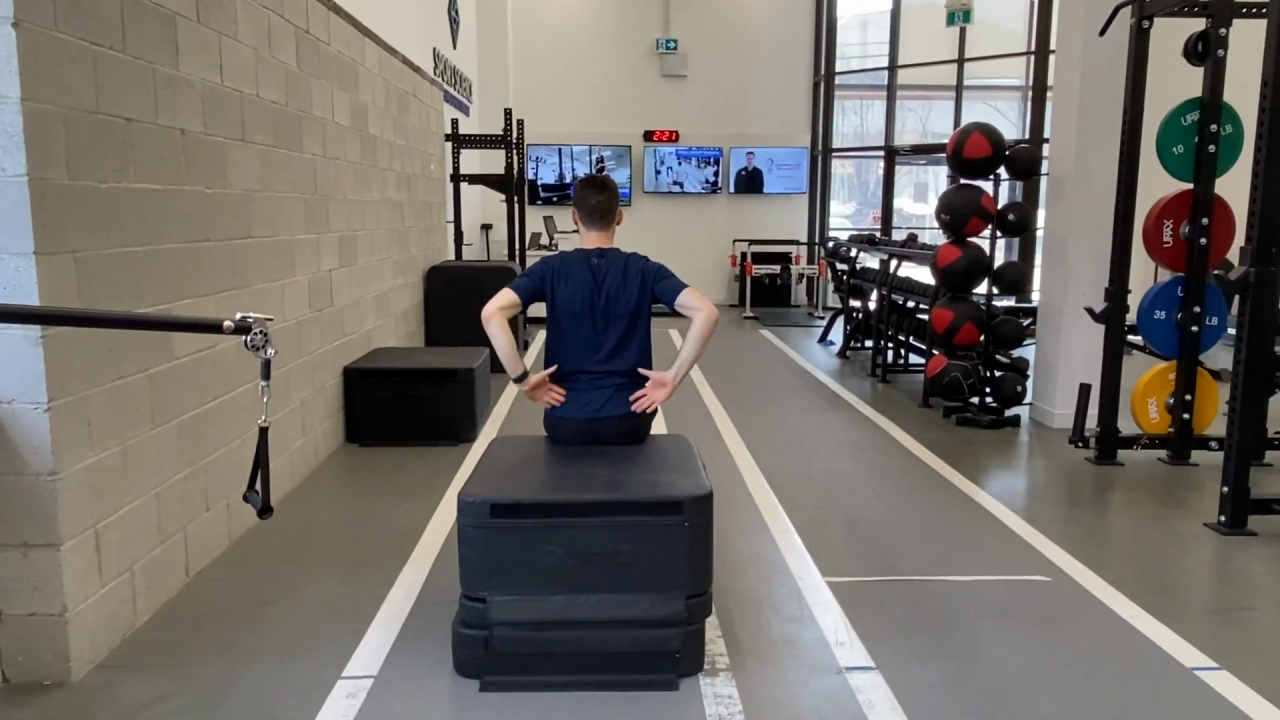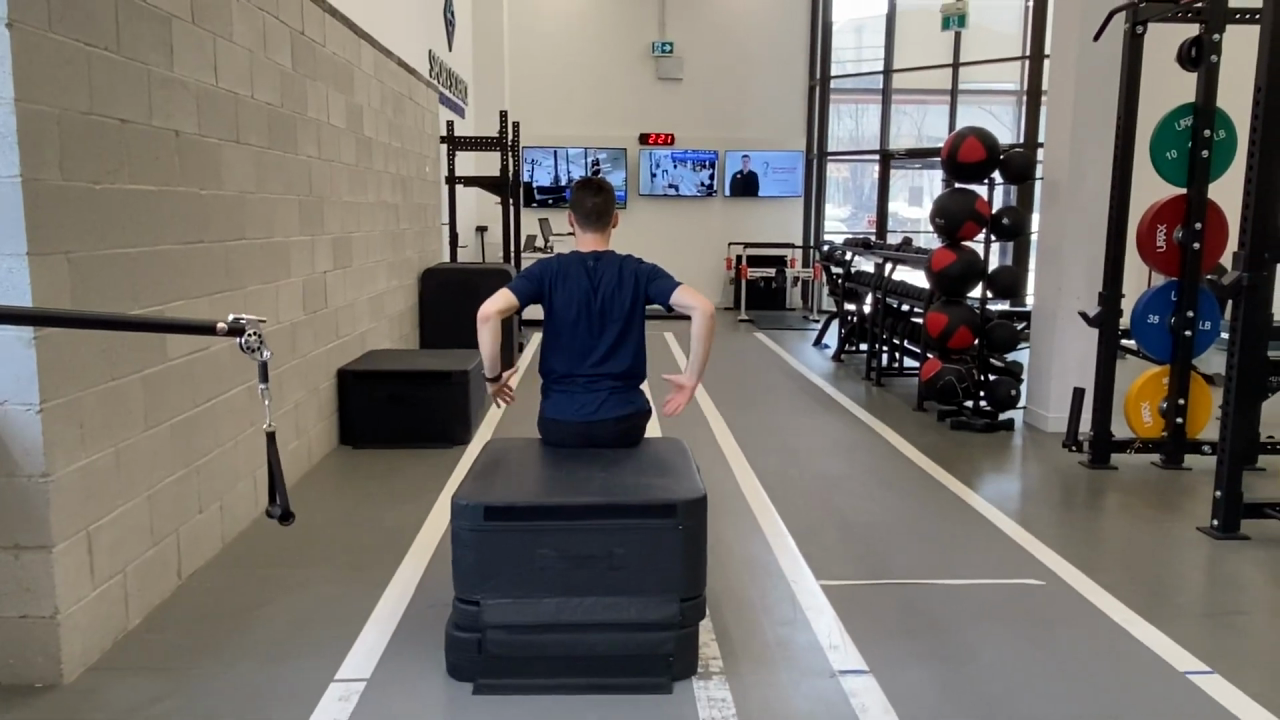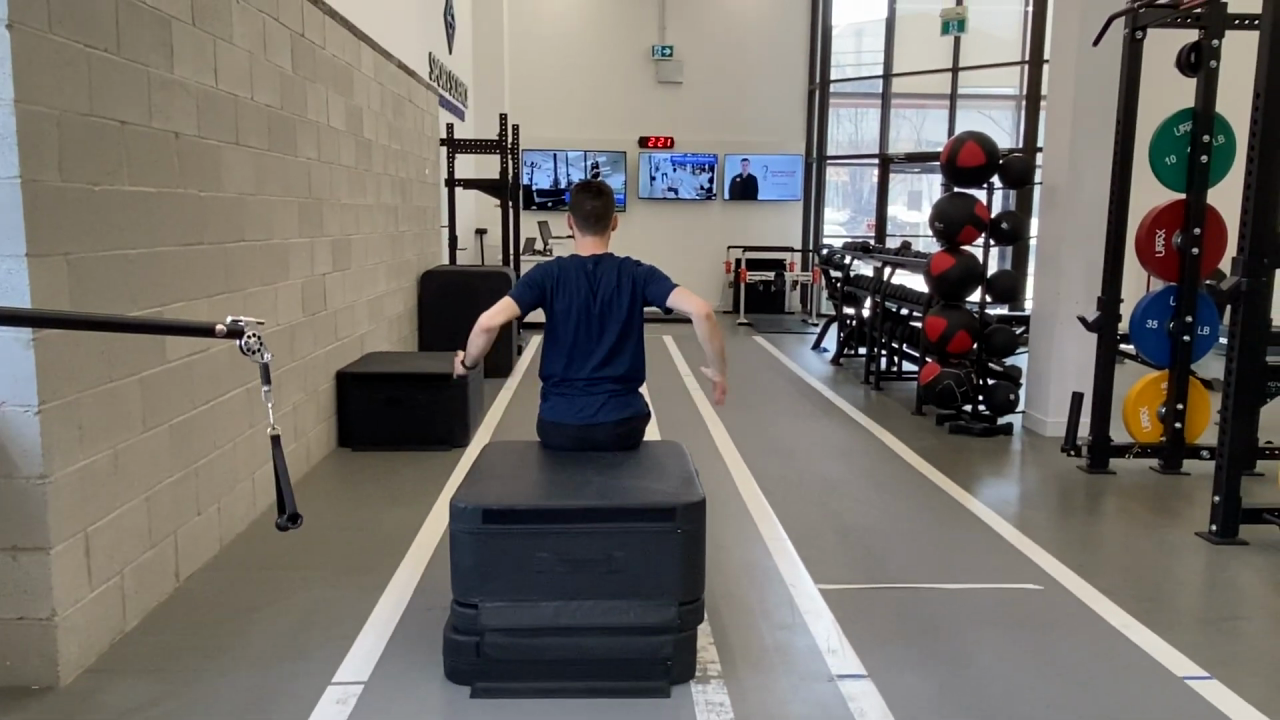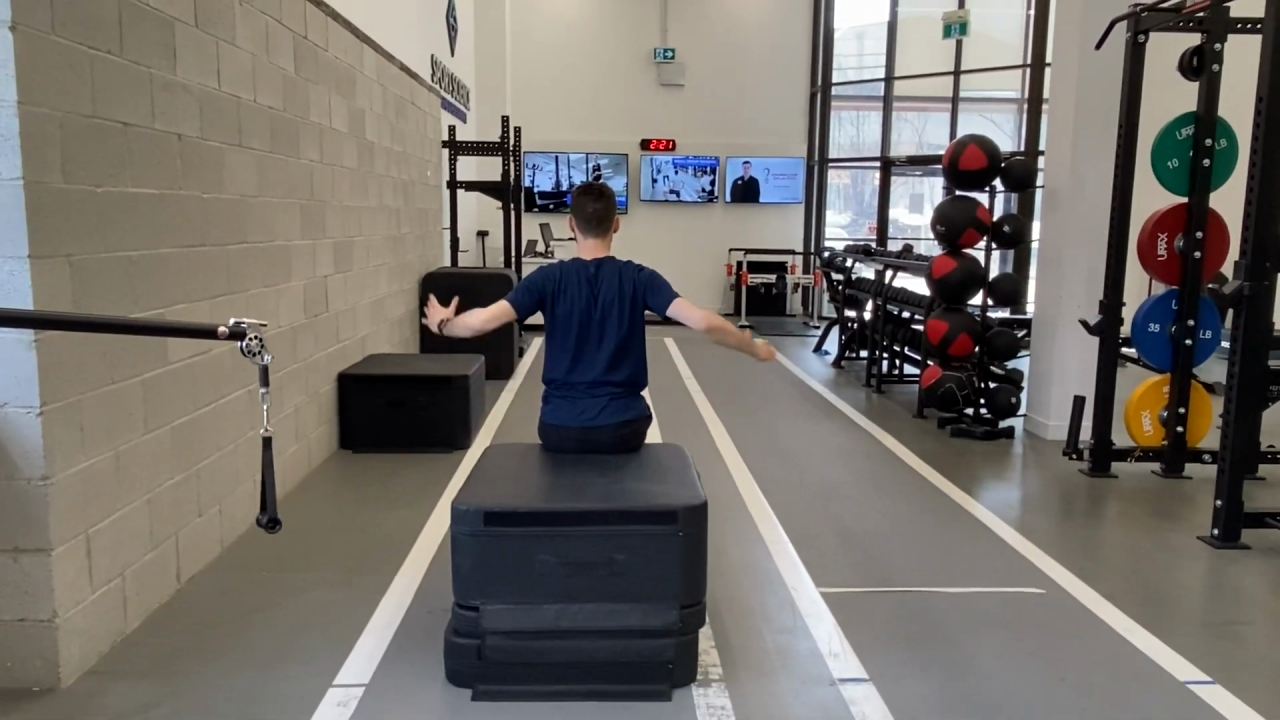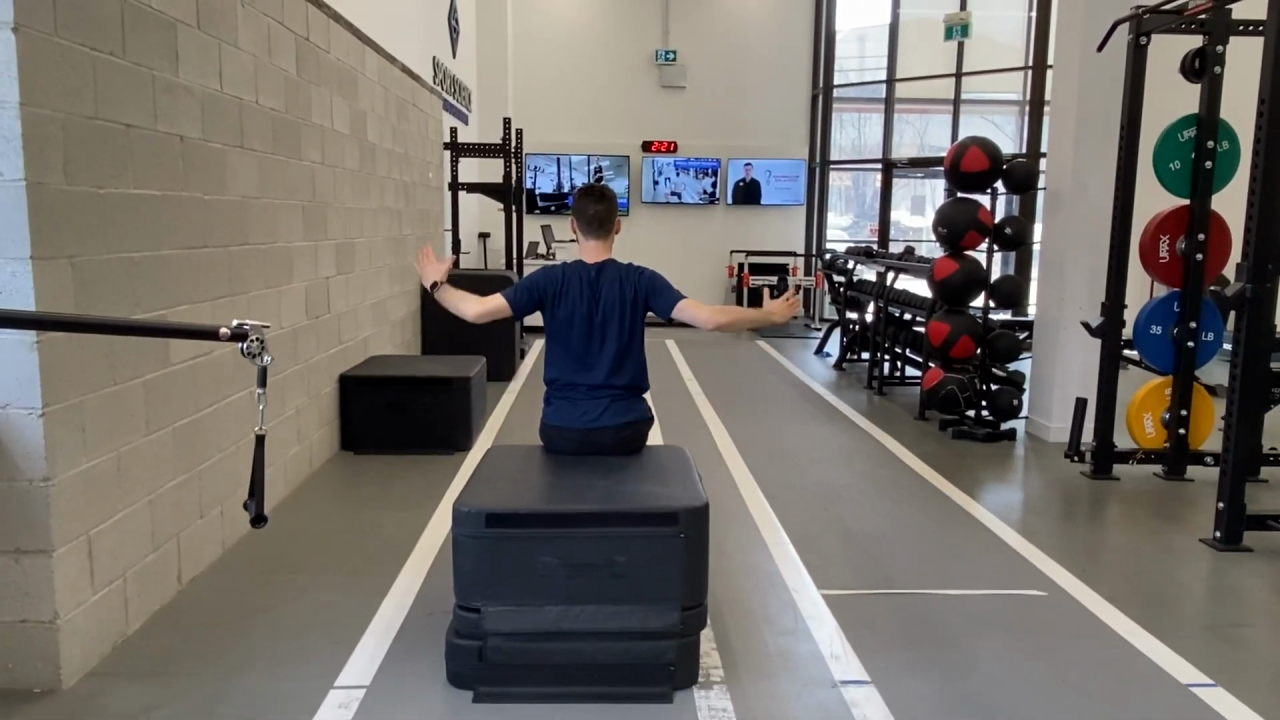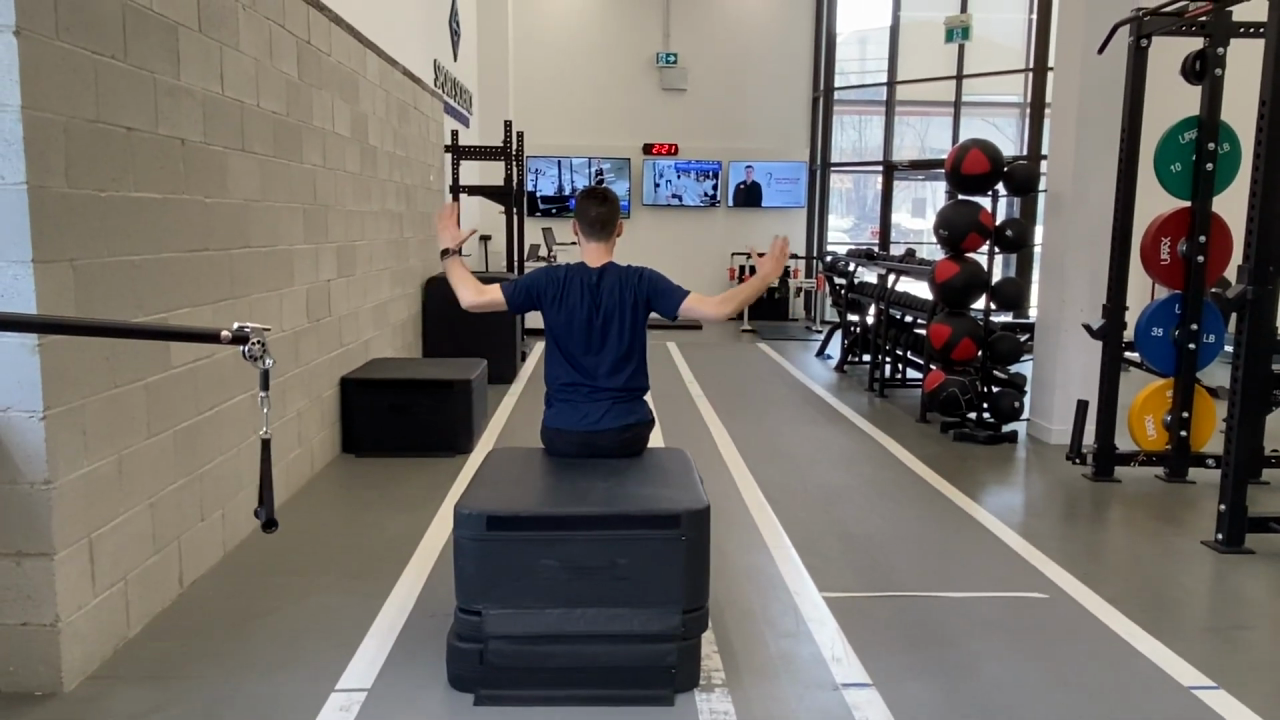
dt=0.3s
person 1, frame 1
left shoulder: (551, 270)
right shoulder: (645, 271)
left elbow: (493, 313)
right elbow: (705, 312)
left wrist: (521, 377)
right wrist: (674, 376)
left hip: (565, 419)
right hip: (629, 418)
person 1, frame 2
left shoulder: (547, 272)
right shoulder: (640, 273)
left elbow: (488, 314)
right elbow: (703, 309)
left wrist: (492, 377)
right wrist: (690, 378)
left hip: (560, 421)
right hip: (624, 420)
person 1, frame 3
left shoulder: (547, 275)
right shoulder: (638, 275)
left elbow: (489, 323)
right elbow: (701, 312)
left wrist: (467, 363)
right wrist: (718, 371)
left hip: (558, 425)
right hip: (622, 424)
person 1, frame 4
left shoulder: (548, 278)
right shoulder: (640, 279)
left elbow: (483, 321)
right elbow: (704, 323)
left wrist: (444, 324)
right wrist: (755, 348)
left hip: (560, 426)
right hip: (623, 425)
person 1, frame 5
left shoulder: (549, 280)
right shoulder: (640, 281)
left elbow: (476, 311)
right elbow: (711, 319)
left wrist: (437, 284)
right wrist: (768, 315)
left hip: (561, 429)
right hip: (625, 428)
person 1, frame 6
left shoulder: (549, 282)
right shoulder: (642, 283)
left elbow: (472, 298)
right elbow: (717, 310)
left wrist: (450, 251)
right wrist: (764, 277)
left hip: (563, 432)
right hip: (626, 432)
